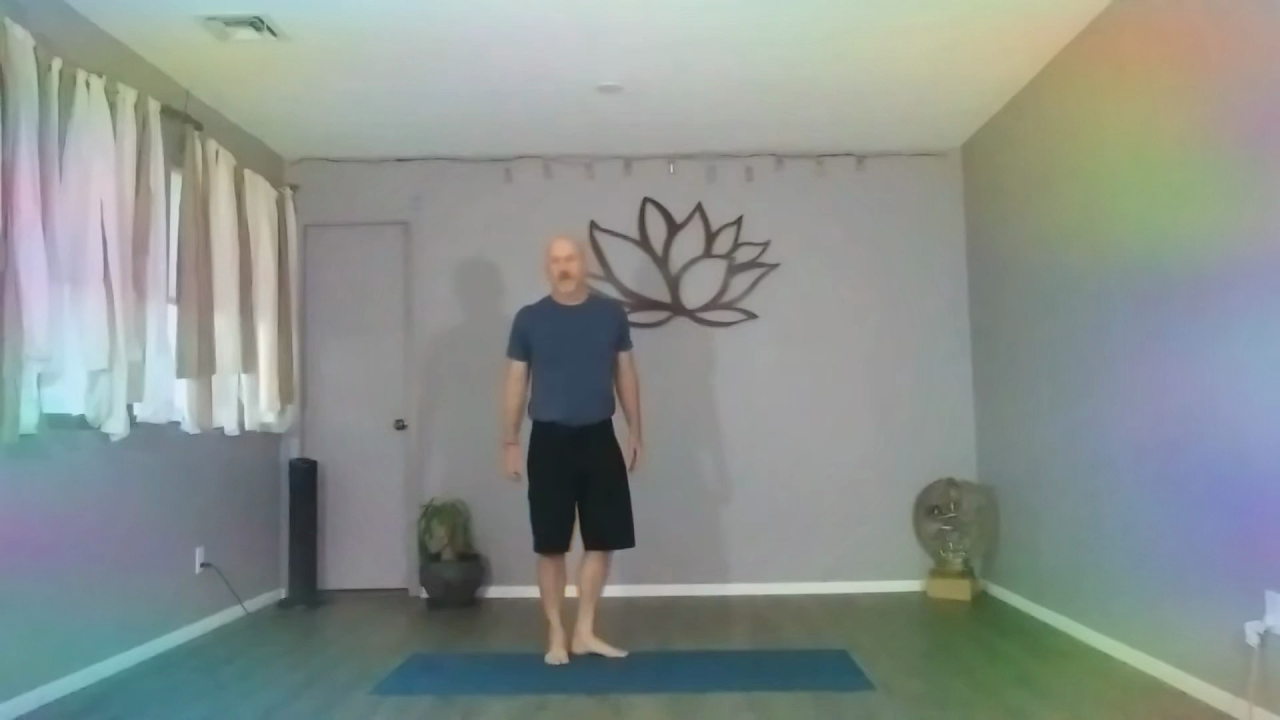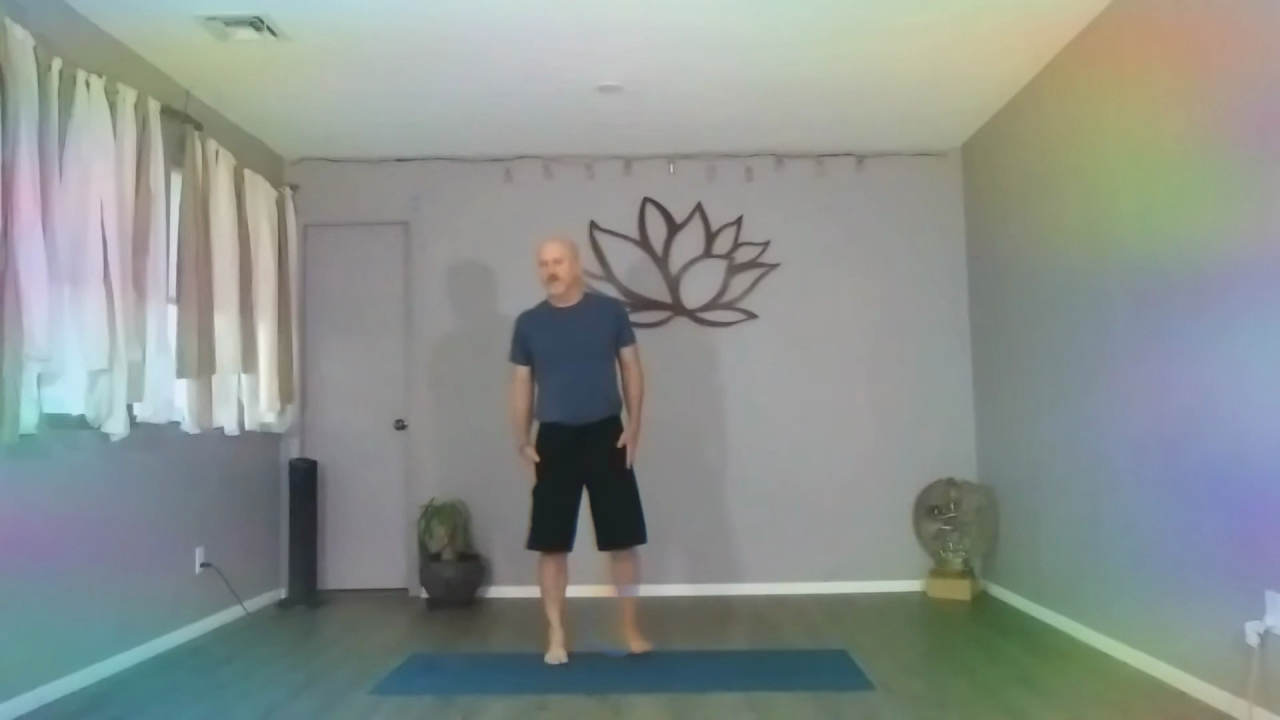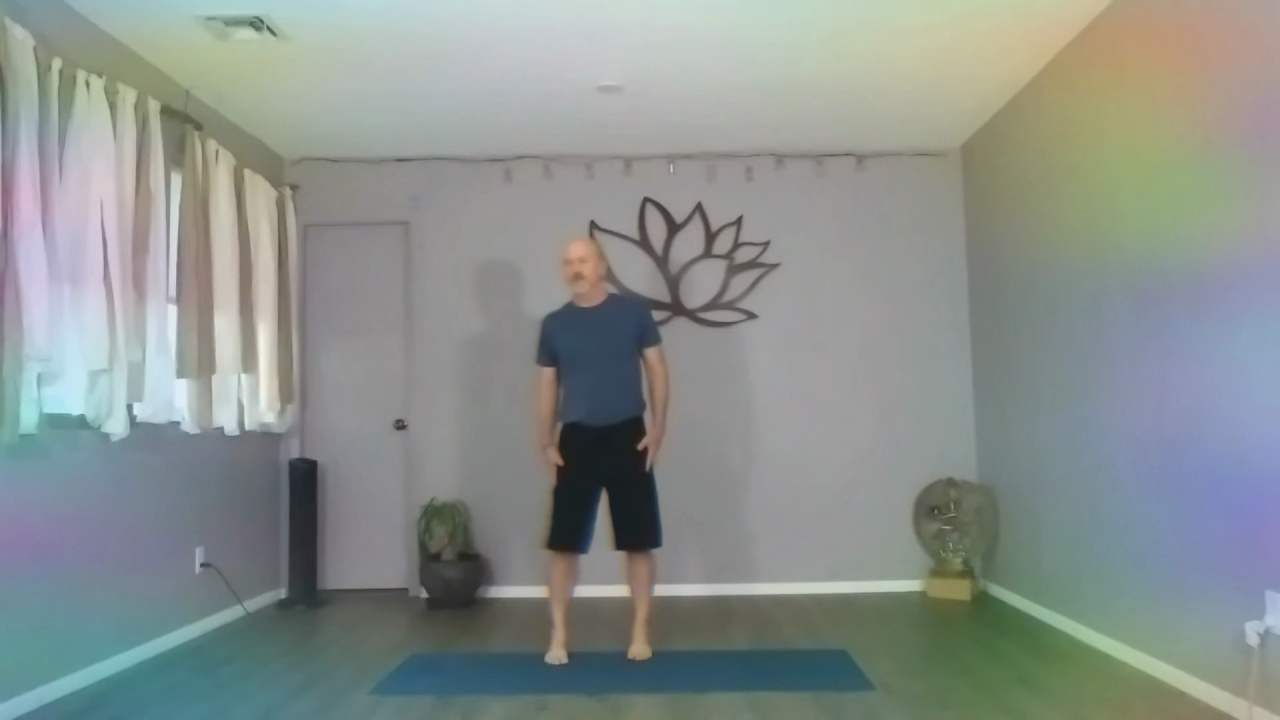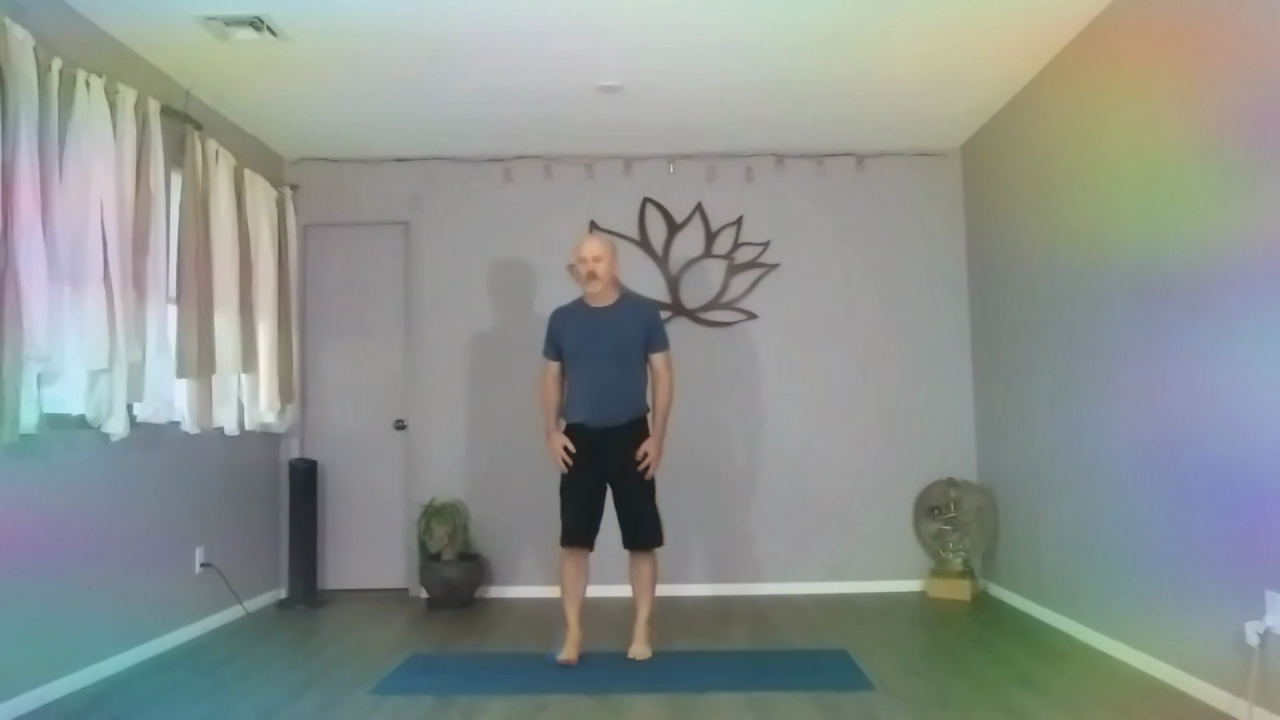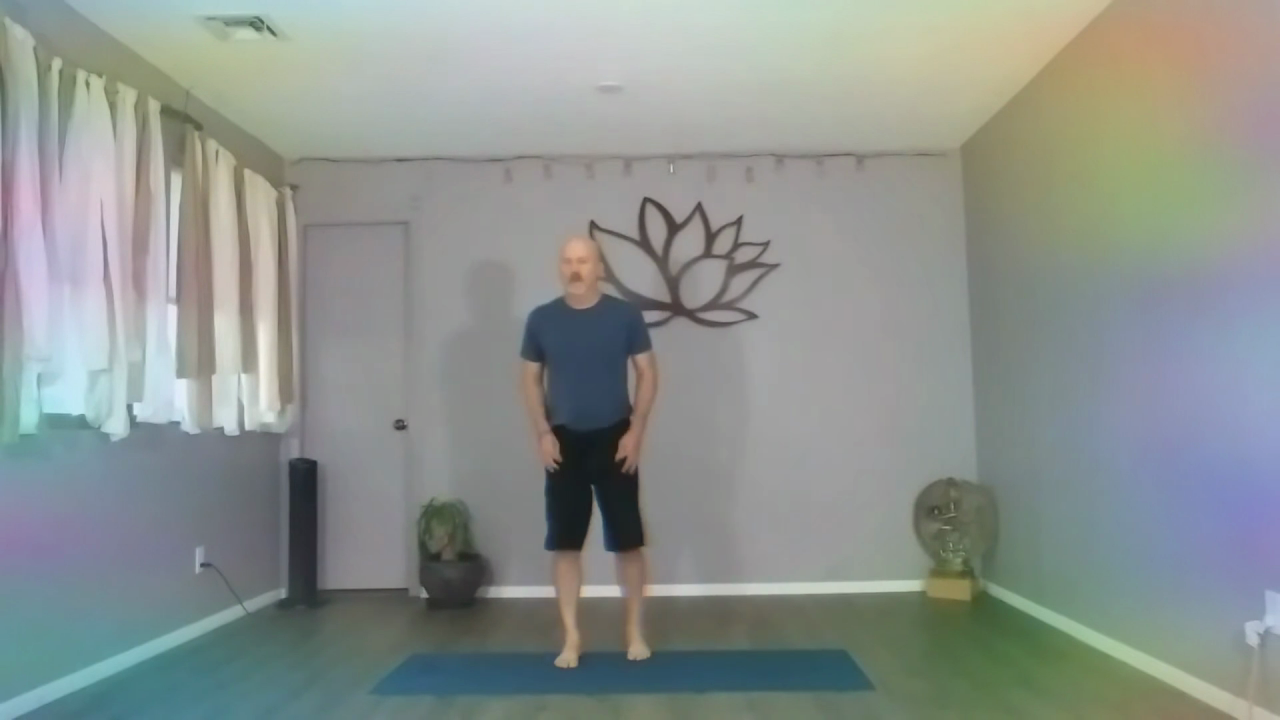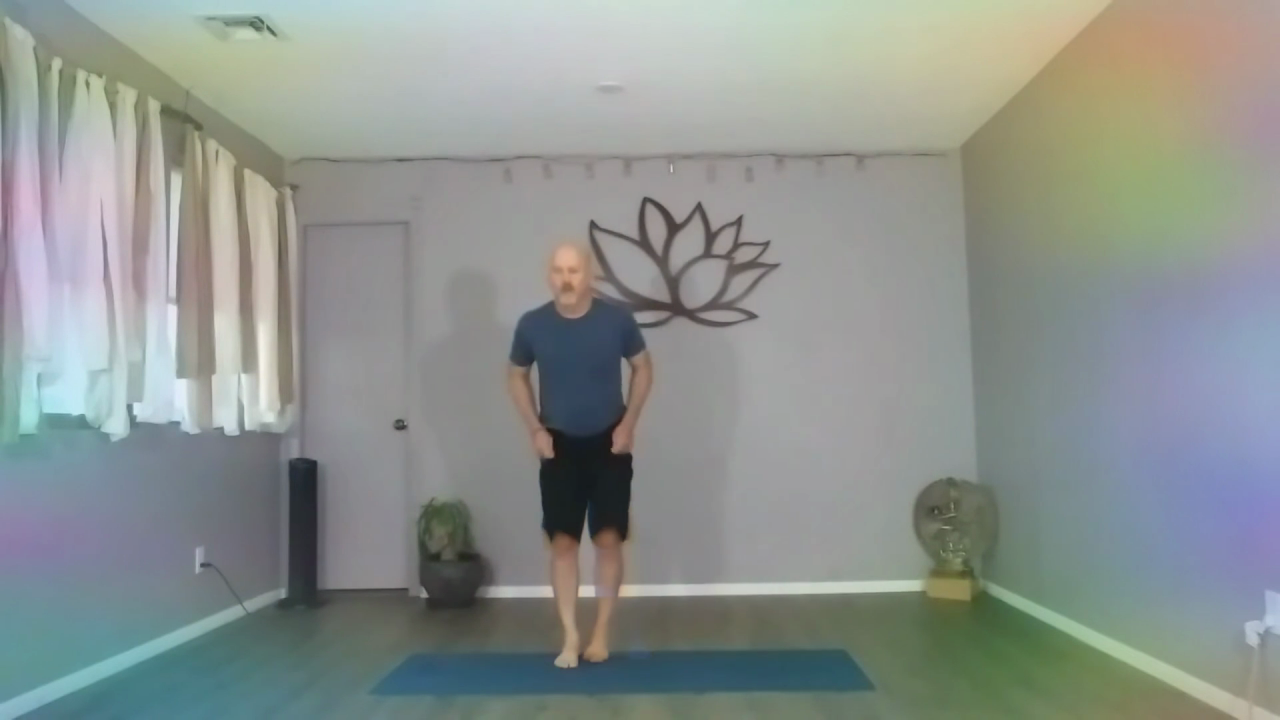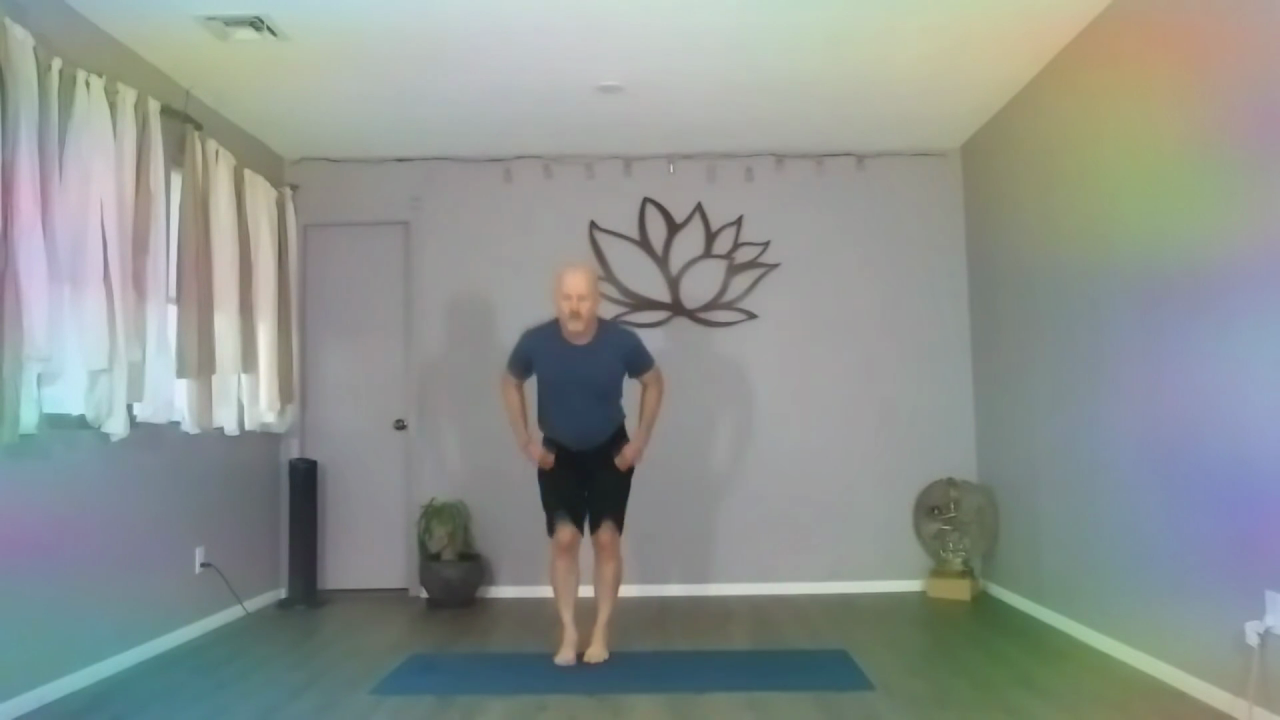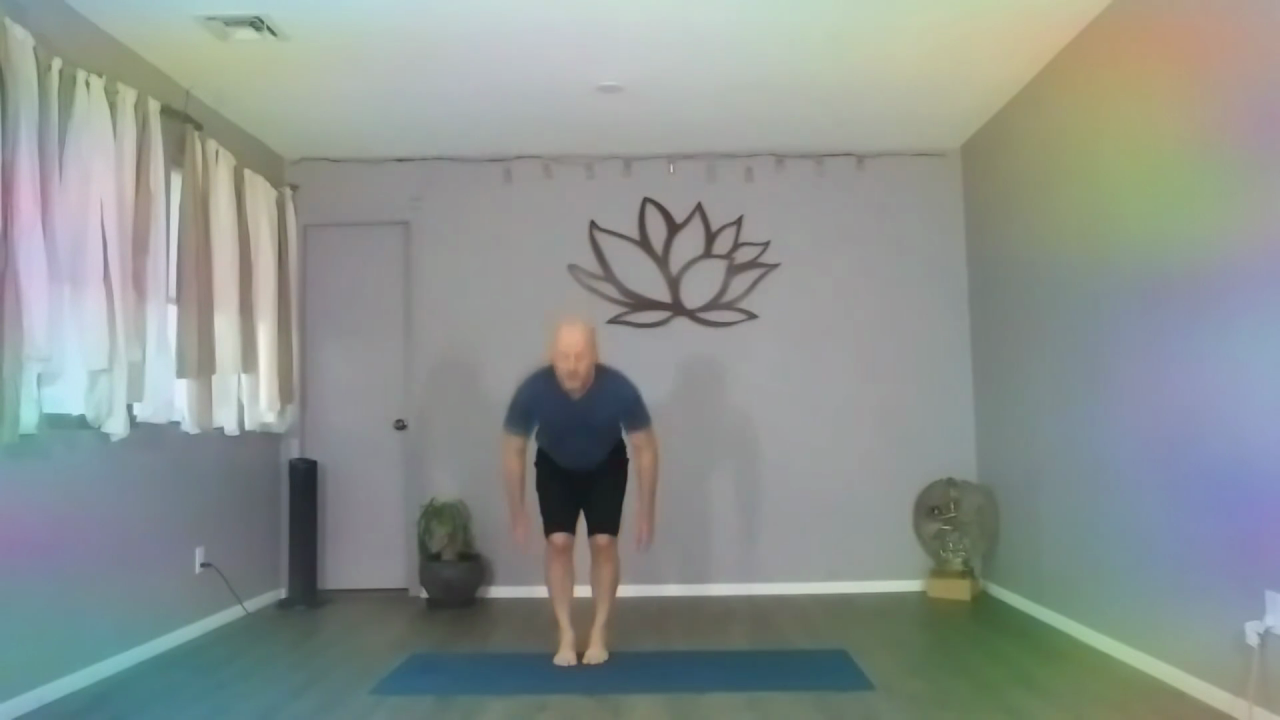
dt=0.3s
person 1, frame 1
left shoulder: (612, 314)
right shoulder: (529, 318)
left elbow: (625, 375)
right elbow: (516, 380)
left wrist: (636, 432)
right wrist: (510, 441)
left hip: (599, 437)
right hip: (550, 439)
left knee: (603, 541)
right knee: (550, 545)
left ankle: (585, 632)
right ankle: (557, 634)
person 1, frame 2
left shoulder: (610, 311)
right shoulder: (528, 323)
left elbow: (631, 368)
right elbow: (521, 384)
left wrist: (634, 425)
right wrist: (523, 441)
left hip: (605, 435)
right hip: (554, 439)
left knee: (623, 539)
right knee: (550, 544)
left ankle: (628, 625)
right ankle: (556, 634)
person 1, frame 3
left shoulder: (633, 312)
right shoulder: (554, 324)
left elbow: (656, 369)
right elbow: (547, 385)
left wrist: (657, 428)
right wrist: (547, 442)
left hip: (627, 436)
right hip: (576, 440)
left knee: (639, 542)
right knee: (564, 543)
left ankle: (640, 631)
right ankle: (558, 634)
person 1, frame 4
left shoulder: (643, 313)
right shoulder: (562, 319)
left elbow: (662, 375)
right elbow: (552, 378)
left wrist: (657, 436)
right wrist: (552, 430)
left hip: (630, 438)
right hip: (580, 439)
left knee: (642, 541)
right knee: (574, 541)
left ankle: (641, 631)
right ankle: (573, 633)
person 1, frame 5
left shoulder: (625, 315)
right shoulder: (541, 319)
left elbow: (647, 373)
right elbow: (531, 378)
left wrist: (636, 430)
right wrist: (542, 431)
left hip: (613, 440)
right hip: (565, 442)
left knee: (627, 542)
right knee: (564, 545)
left ankle: (635, 629)
right ankle: (571, 637)
person 1, frame 6
left shoulder: (617, 319)
right shoulder: (532, 325)
left elbow: (643, 369)
right elbow: (517, 376)
left wrist: (629, 422)
right wrist: (534, 428)
left hip: (609, 444)
right hip: (559, 447)
left knee: (608, 539)
right knee: (562, 541)
left ankle: (602, 631)
right ankle: (570, 637)
person 1, frame 7
left shoulder: (622, 342)
right shoulder: (535, 342)
left elbow: (653, 384)
right elbow: (511, 384)
left wrist: (641, 439)
right wrist: (526, 439)
left hip: (610, 452)
right hip: (558, 454)
left knee: (606, 539)
right knee: (564, 539)
left ankle: (600, 634)
right ankle: (568, 634)
person 1, frame 8
left shoulder: (620, 389)
right shoulder: (533, 390)
left elbow: (645, 448)
right elbow: (514, 450)
left wrist: (646, 514)
right wrist: (517, 515)
left hip: (605, 466)
right hip: (554, 468)
left knee: (603, 542)
right knee: (558, 542)
left ankle: (598, 634)
right ankle: (566, 636)
